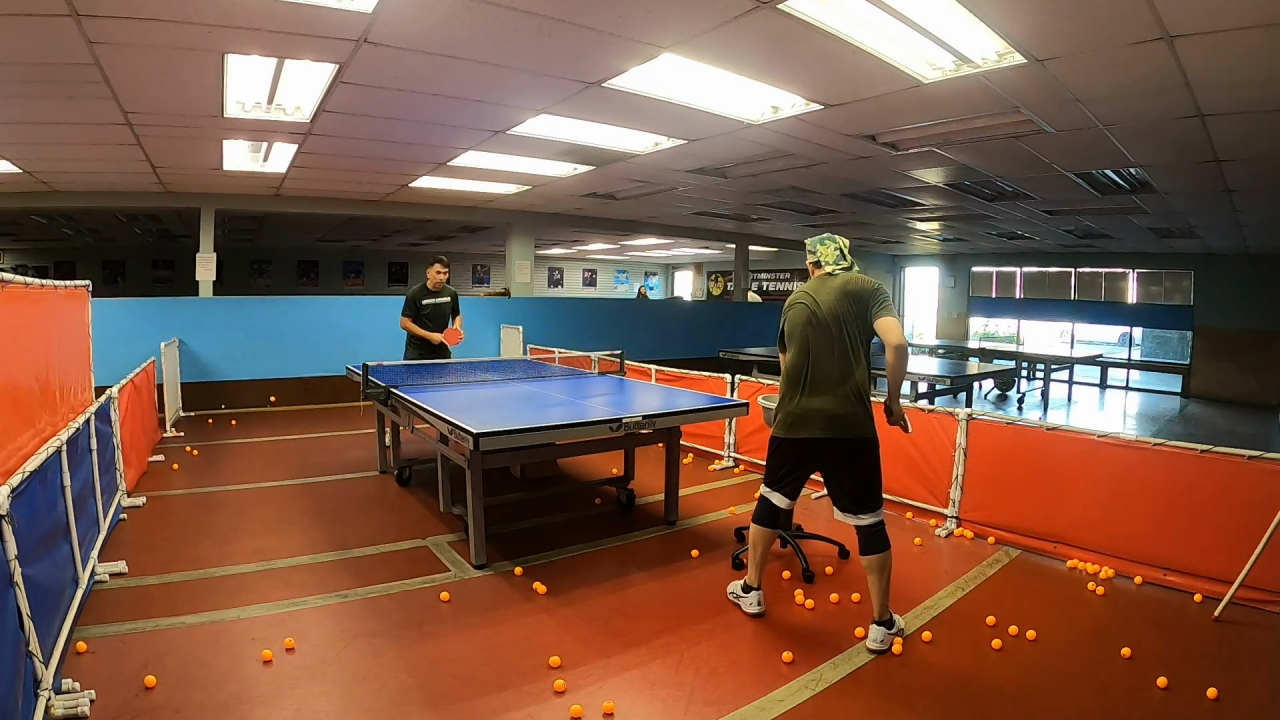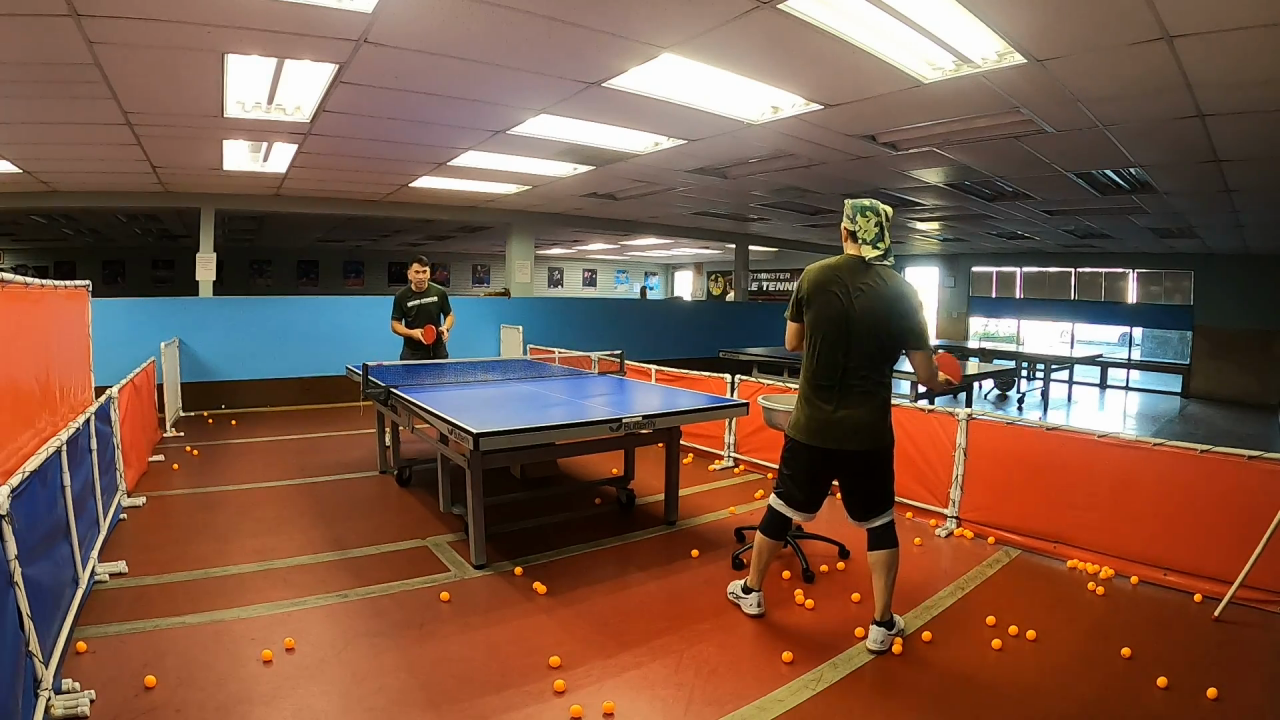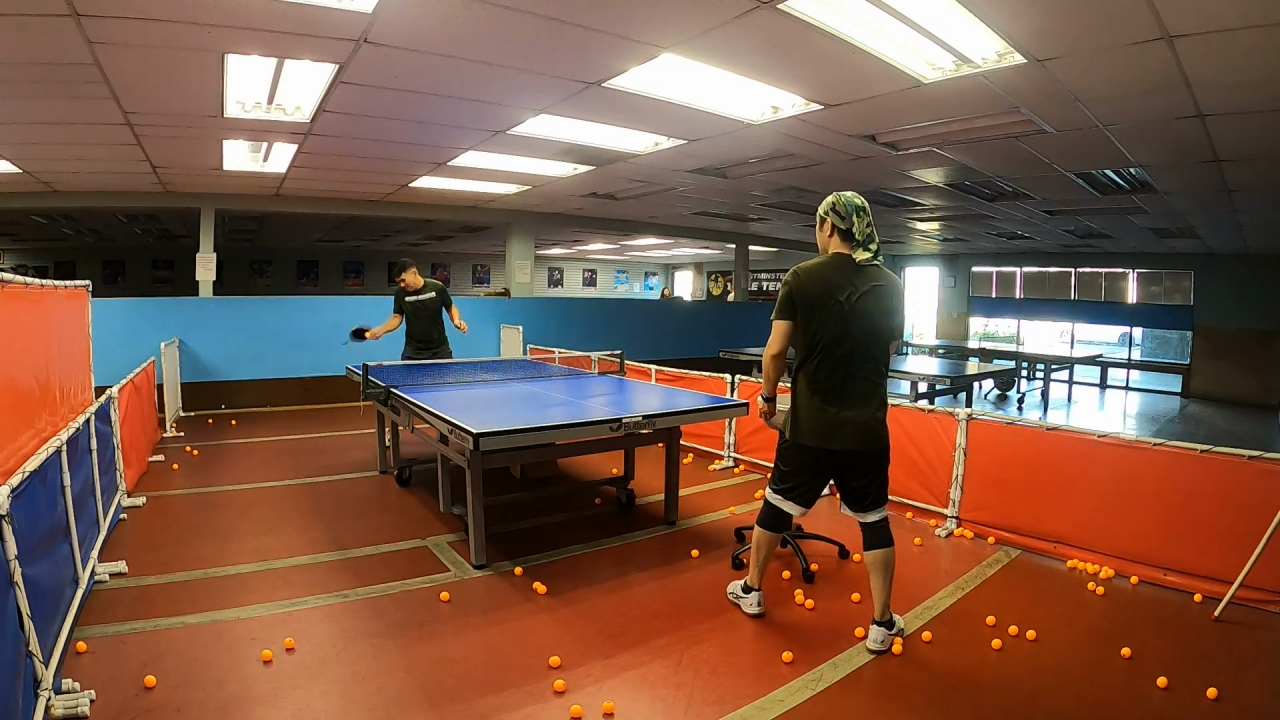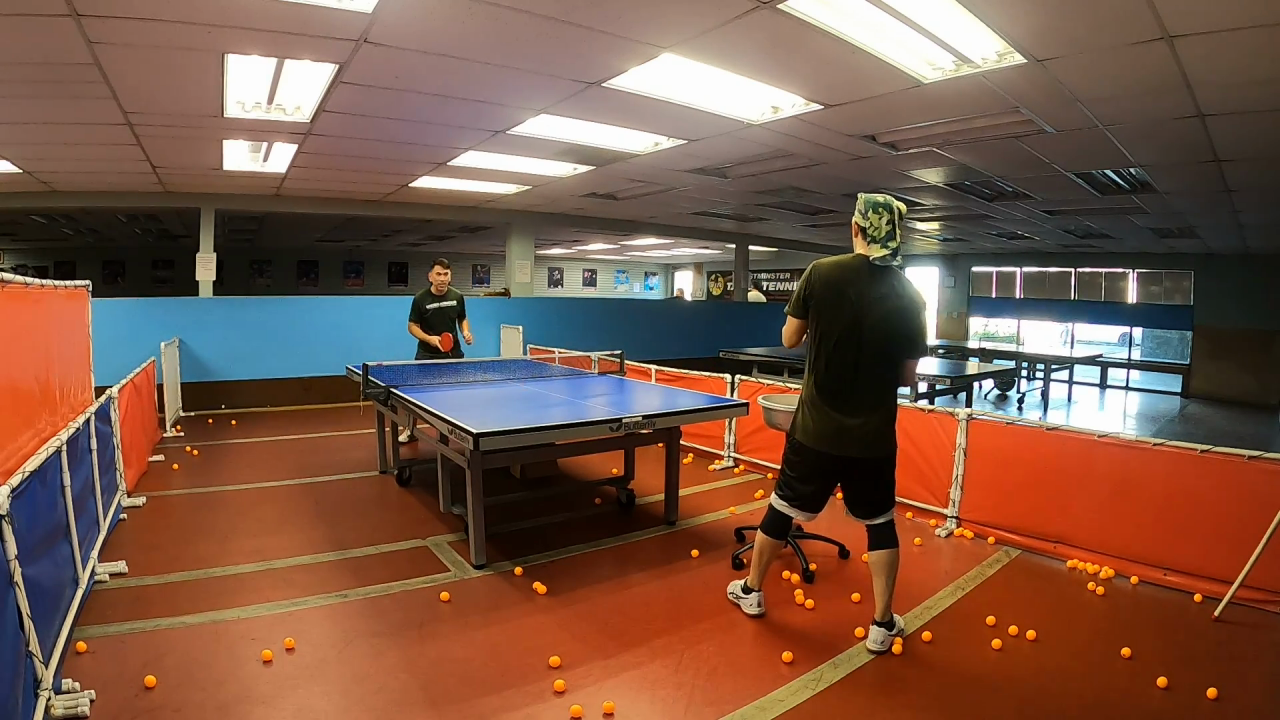
dt=1s
person 1, frame 1
left shoulder: (795, 299)
right shoulder: (867, 287)
right elbow: (896, 343)
right wrist: (893, 400)
left hip: (793, 420)
right hip: (849, 423)
left knee: (771, 501)
right knee: (869, 520)
left ankle: (751, 589)
right ankle: (882, 624)
person 1, frame 2
left shoulder: (813, 276)
right shoulder: (898, 290)
left elbow: (794, 343)
right elbow: (926, 372)
right wrist: (940, 383)
left hip: (811, 424)
right hip: (868, 430)
left knee: (782, 508)
right knee: (879, 523)
left ankle: (750, 591)
right ankle: (882, 625)
person 1, frame 3
left shoulder: (802, 277)
right shoulder: (890, 285)
left elbow: (776, 350)
right elbow: (886, 354)
left wrist: (767, 395)
left hip: (809, 424)
right hip: (866, 427)
left knee: (778, 505)
right knee: (873, 519)
left ankle: (751, 589)
right ankle: (882, 624)
person 1, frame 4
left shoulder: (820, 273)
right shoulder: (908, 296)
left elbow: (789, 339)
right elbow: (907, 375)
left hip: (816, 427)
right hip: (873, 435)
left knee: (783, 509)
right knee: (879, 523)
left ankle: (751, 591)
right ankle: (883, 624)
